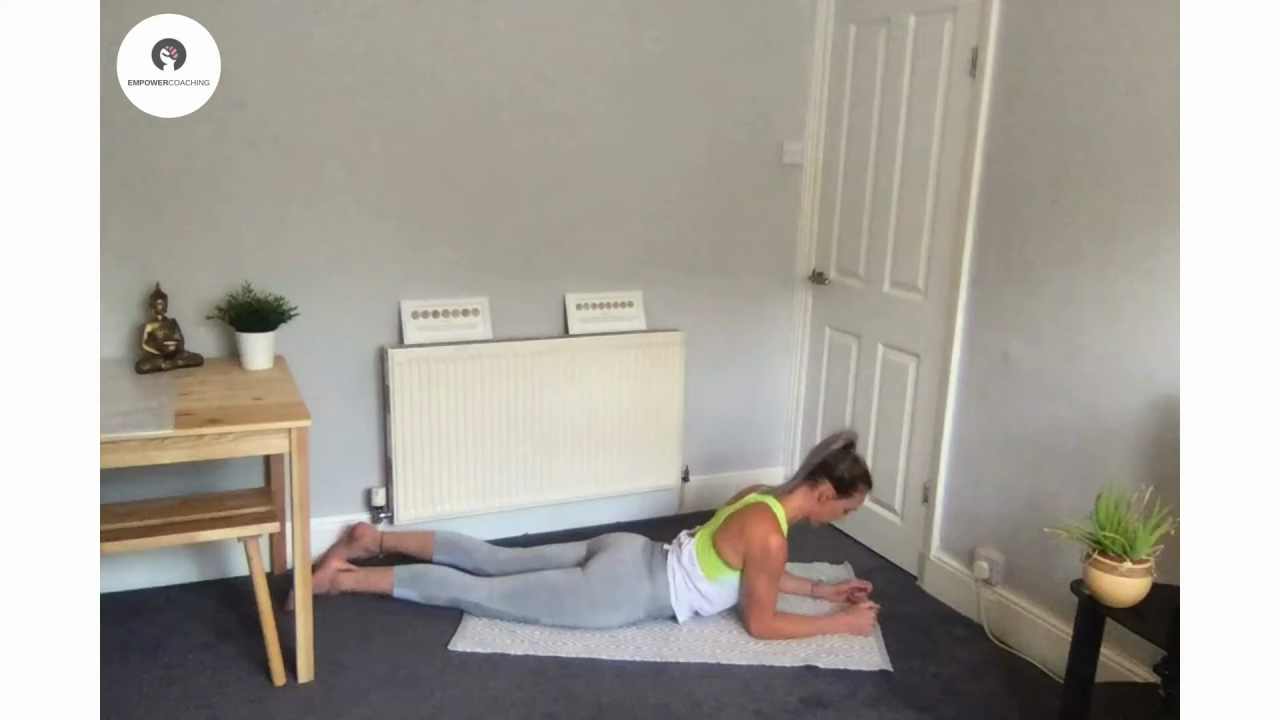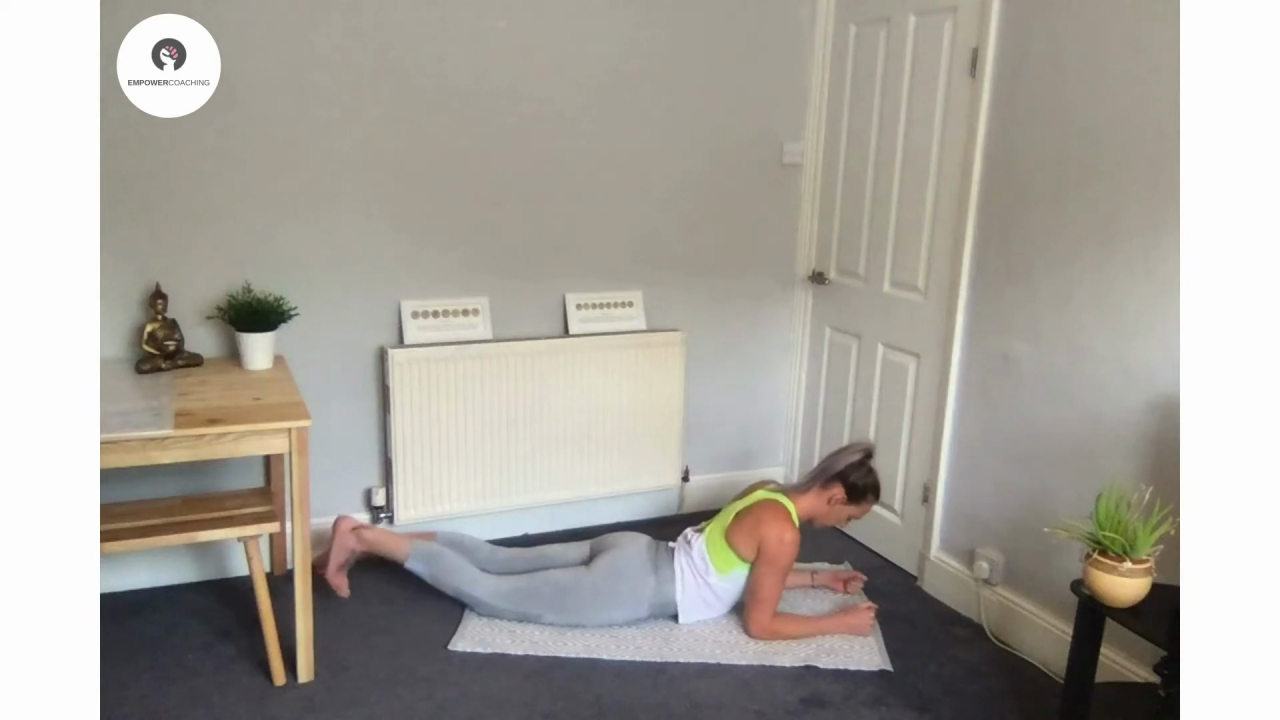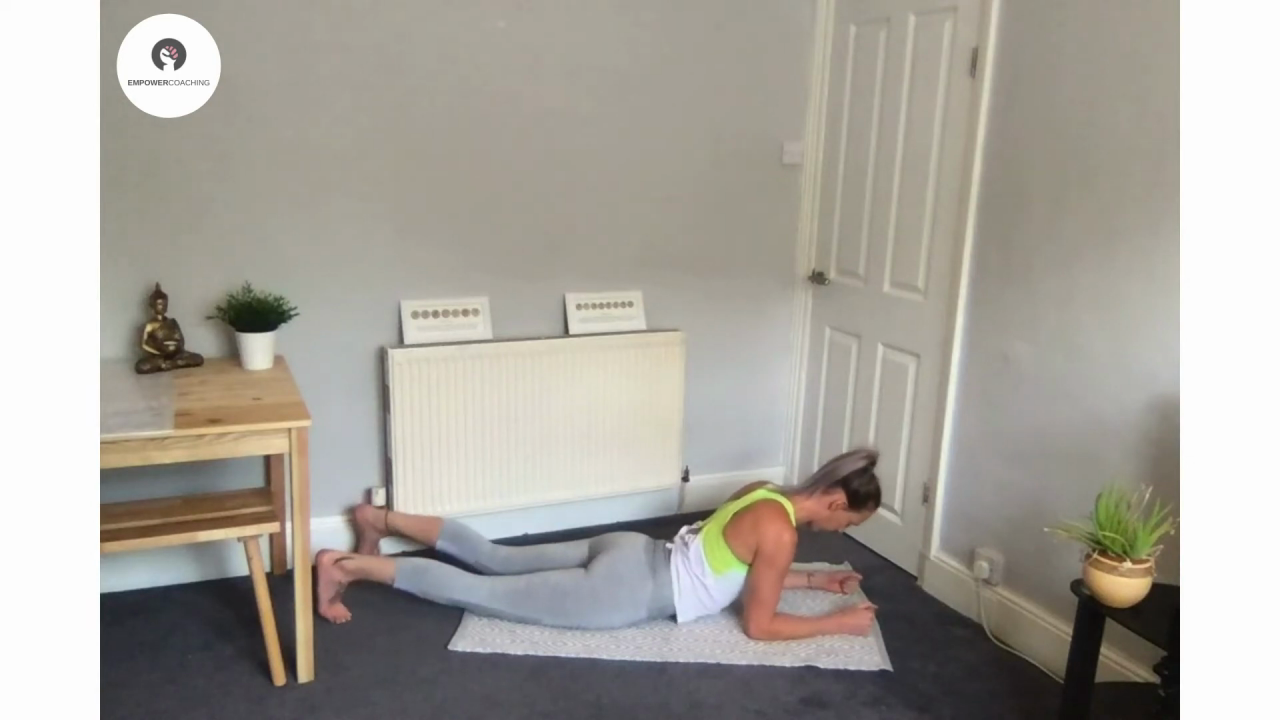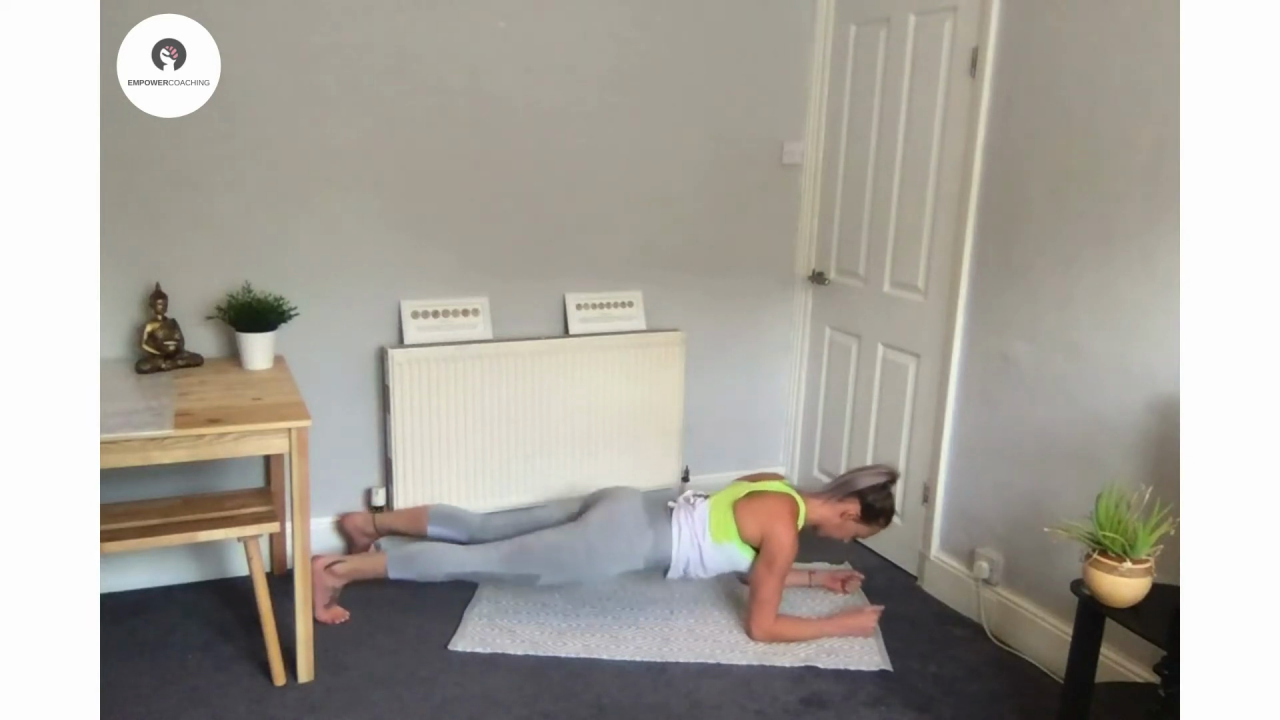
dt=1s
person 1, frame 1
left shoulder: (762, 497)
right shoulder: (769, 534)
left elbow: (747, 574)
right elbow: (761, 624)
left wrist: (822, 589)
right wrist: (840, 623)
left hip: (625, 555)
right hip: (620, 594)
left knee: (494, 562)
right knee: (477, 593)
left ankle: (373, 539)
right ankle: (345, 578)
person 1, frame 2
left shoulder: (768, 494)
right shoulder: (784, 531)
left elbow: (752, 572)
right elbow: (761, 624)
left wrist: (819, 578)
right wrist: (838, 623)
left hip: (629, 553)
right hip: (627, 590)
left knee: (495, 560)
right knee: (485, 593)
left ankle: (367, 537)
right ankle: (362, 538)
person 1, frame 3
left shoulder: (763, 493)
right shoulder: (779, 531)
right elbow: (759, 625)
left wrist: (815, 579)
right wrist: (837, 624)
left hip: (627, 553)
right hip: (625, 594)
left knee: (492, 558)
right knee: (482, 594)
left ankle: (380, 520)
right ankle: (345, 566)
person 1, frame 4
left shoulder: (774, 485)
right shoulder: (784, 528)
left elbow: (750, 568)
right elbow: (762, 626)
left wrist: (818, 578)
right wrist: (842, 624)
left hip: (623, 510)
right hip: (622, 543)
left knee: (479, 529)
right knee: (481, 560)
left ankle: (368, 523)
right ankle: (337, 571)
